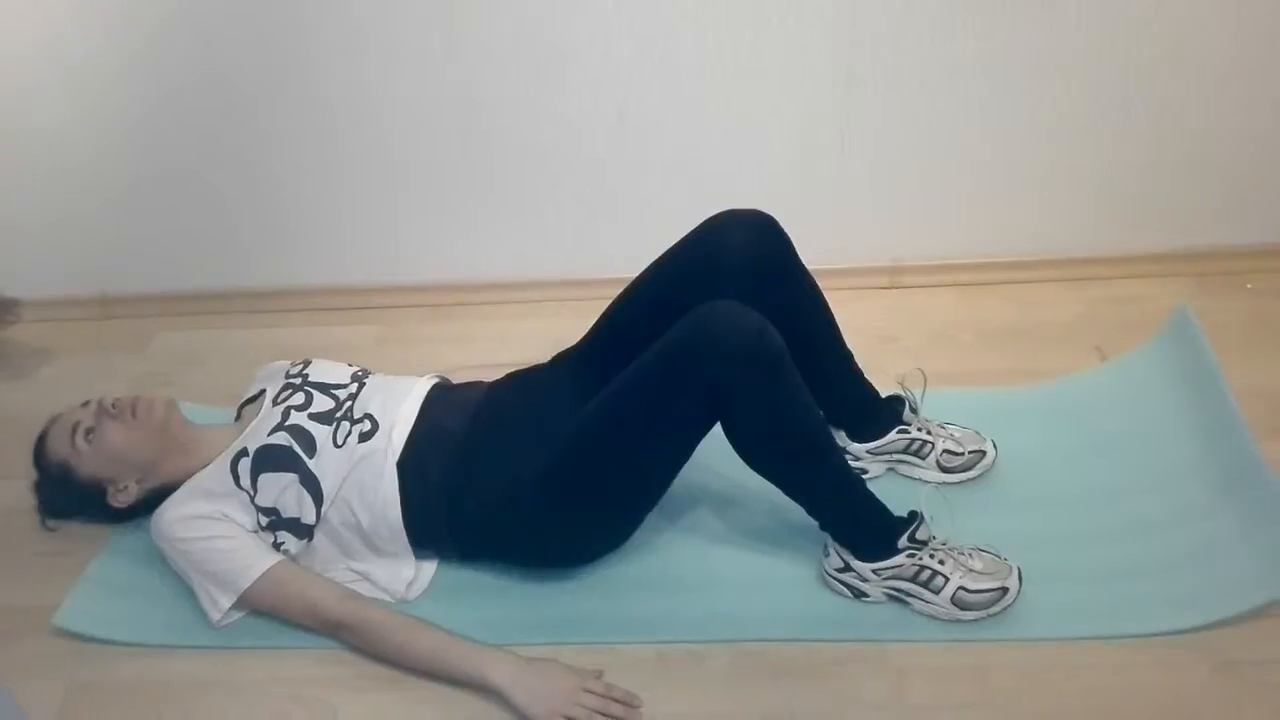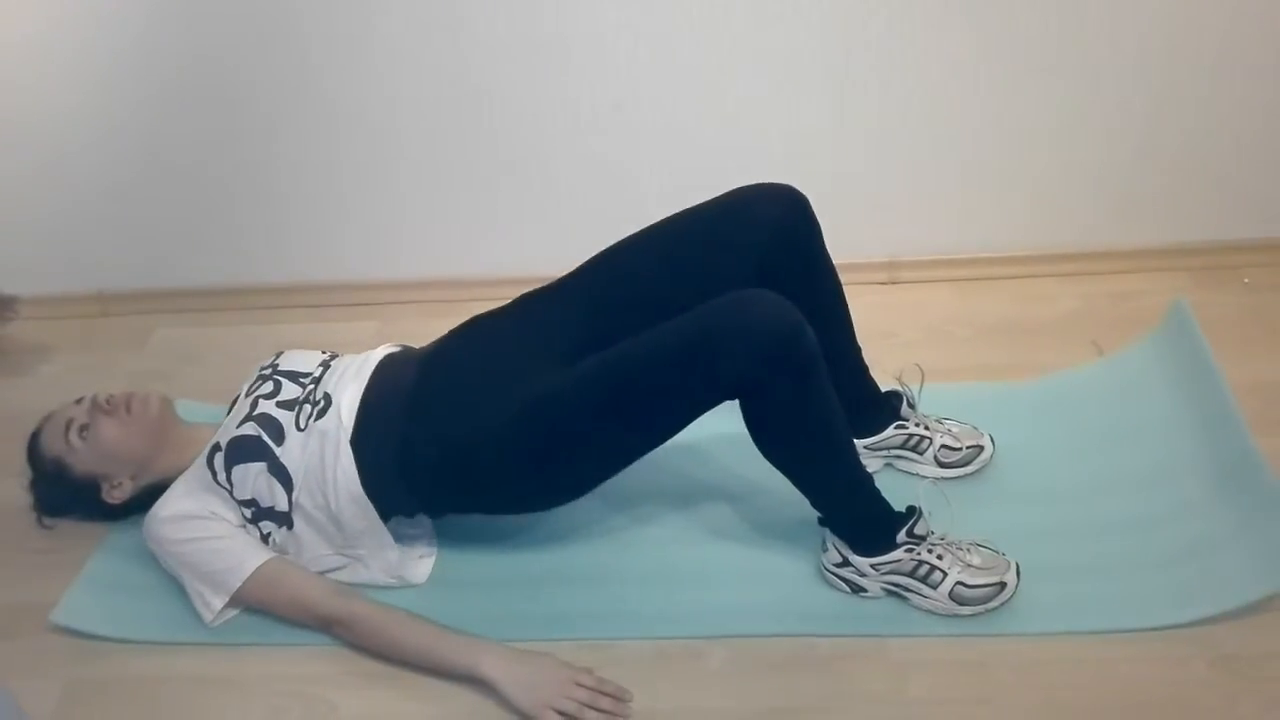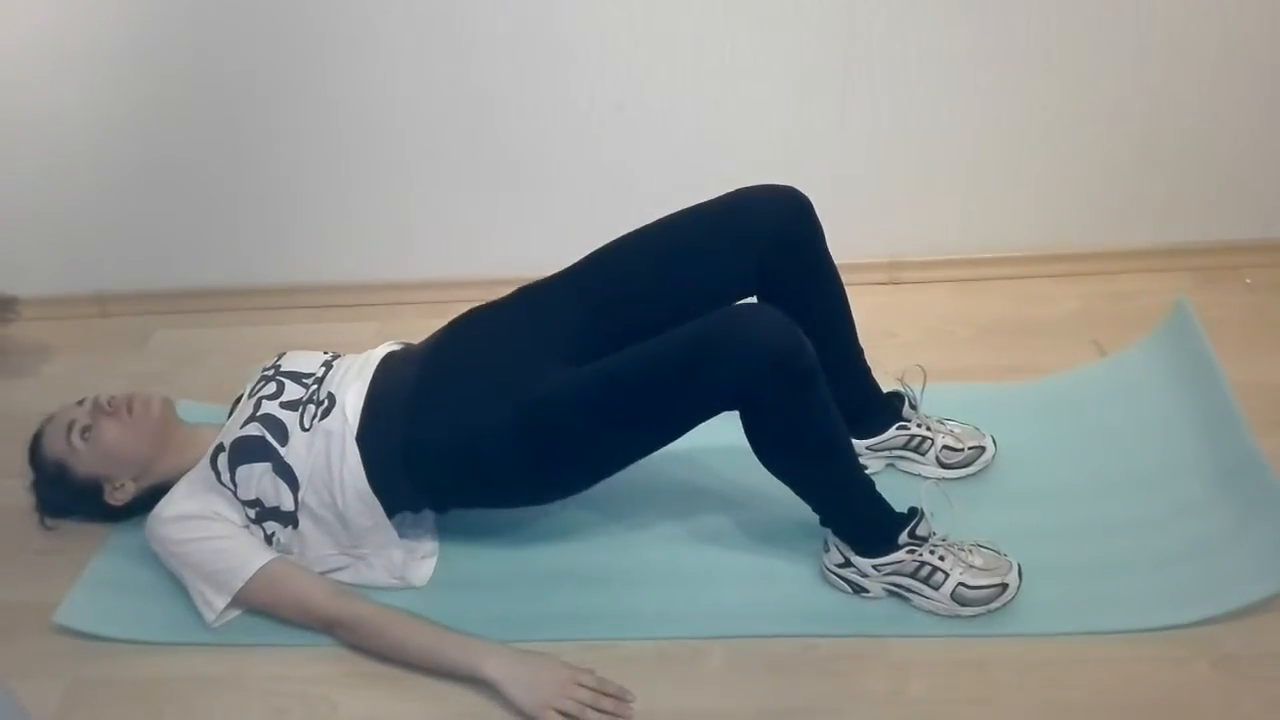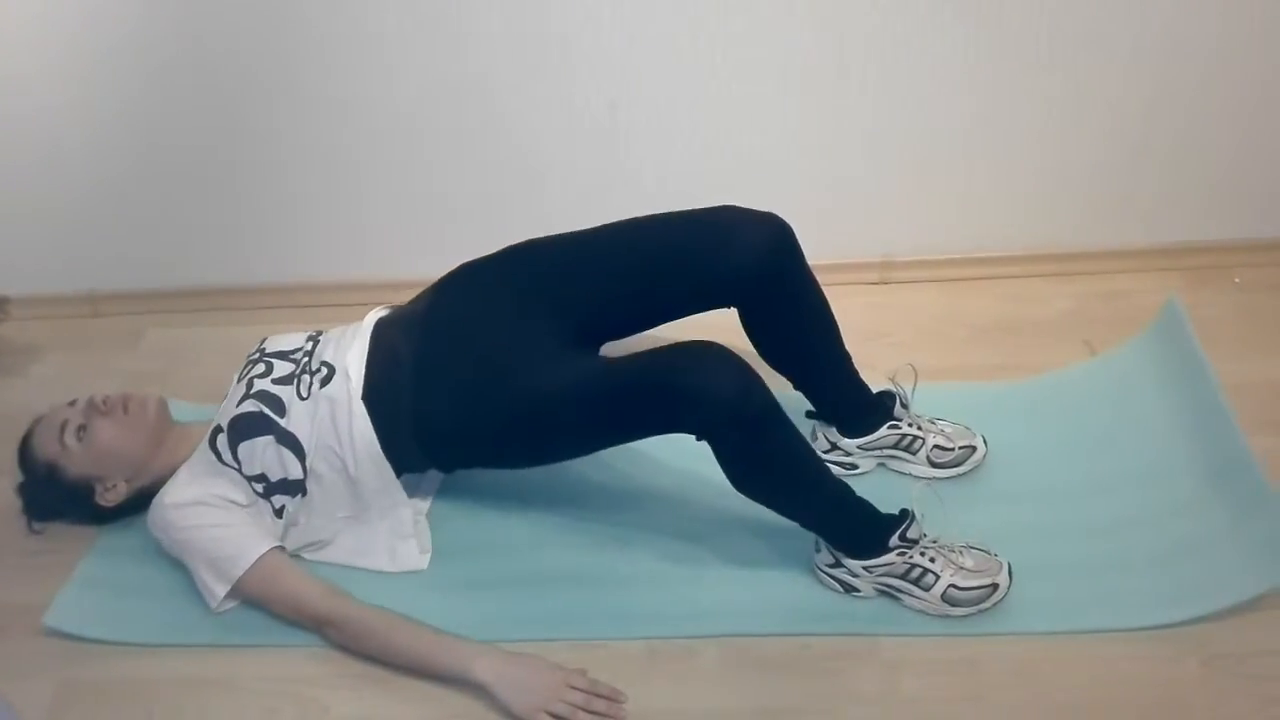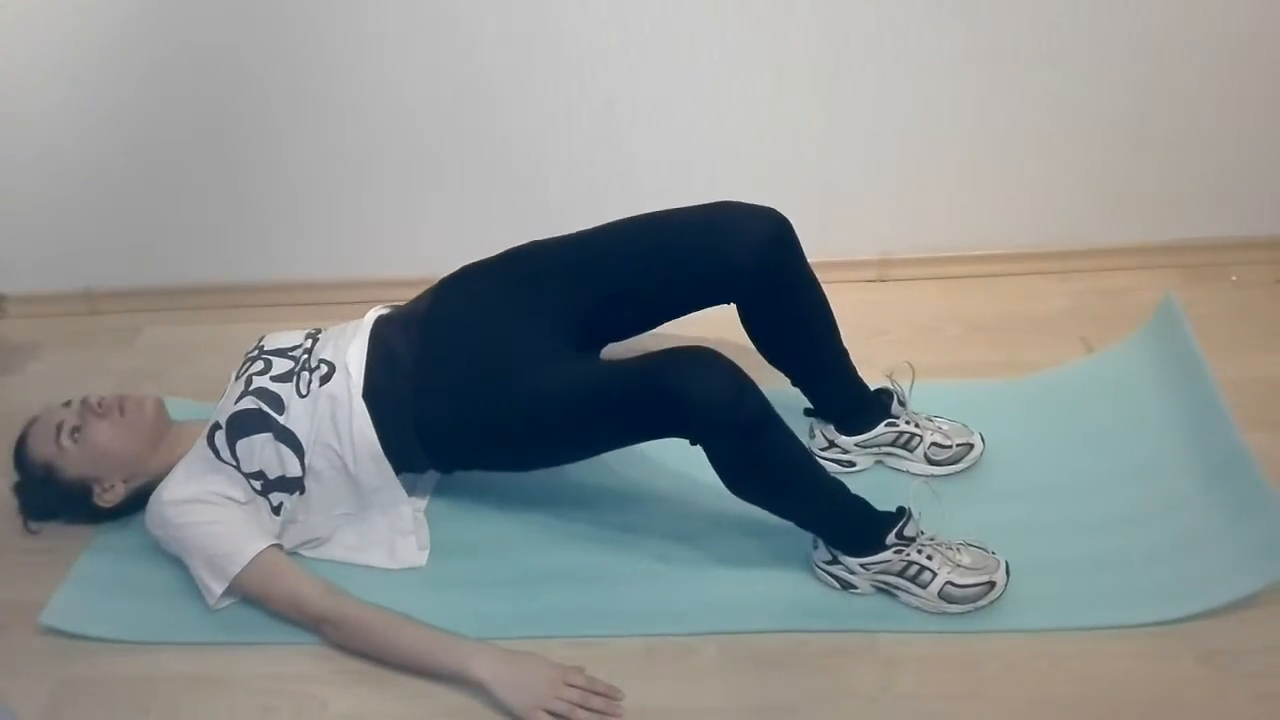
dt=0.7s
person 1, frame 1
left shoulder: (264, 389)
right shoulder: (192, 524)
right elbow: (341, 615)
left hip: (510, 407)
right hip: (519, 502)
left knee: (743, 243)
right knee: (730, 339)
left ankle: (871, 428)
right ankle: (876, 550)
person 1, frame 2
left shoulder: (249, 388)
right shoulder: (183, 523)
right elbow: (332, 610)
left hip: (467, 361)
right hip: (474, 450)
left knee: (771, 216)
right knee: (760, 331)
left ankle: (869, 421)
right ankle: (873, 546)
person 1, frame 3
left shoulder: (249, 394)
right shoulder: (186, 527)
right elbow: (334, 614)
left hip: (470, 356)
right hip: (477, 441)
left knee: (776, 218)
right knee: (761, 347)
left ankle: (870, 423)
right ankle: (877, 547)
person 1, frame 4
left shoulder: (237, 392)
right shoulder: (189, 512)
right elbow: (325, 612)
right hip: (465, 410)
left knee: (752, 243)
right knee: (712, 384)
left ankle: (856, 421)
right ankle: (868, 548)
person 1, frame 5
left shoulder: (235, 390)
right shoulder: (188, 508)
right elbow: (322, 611)
right hip: (457, 412)
left knee: (751, 239)
right knee: (704, 390)
left ankle: (855, 419)
right ankle: (866, 546)
